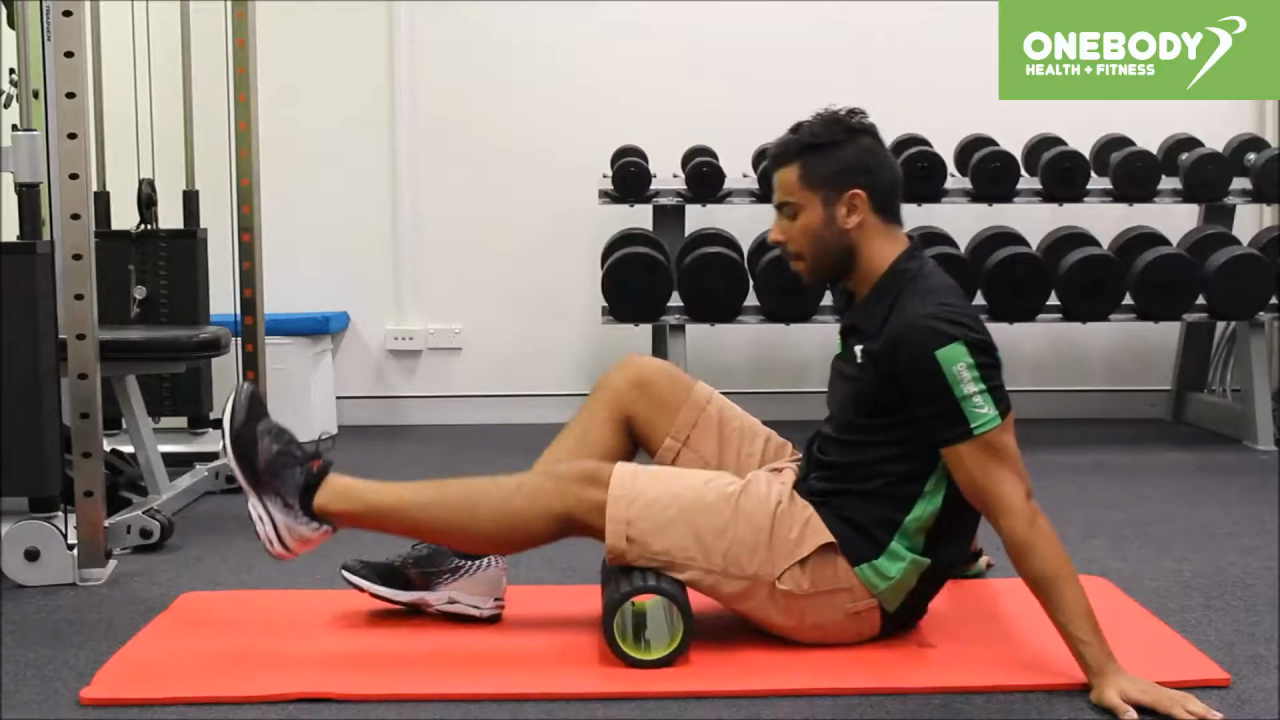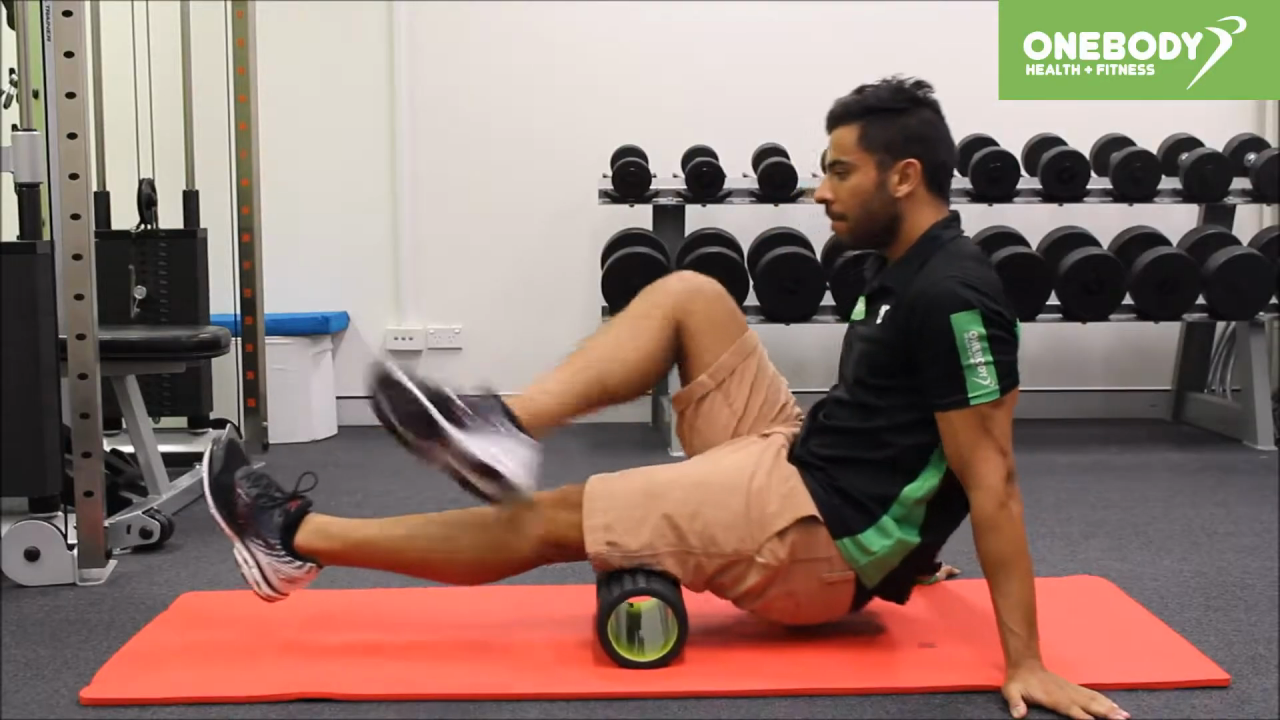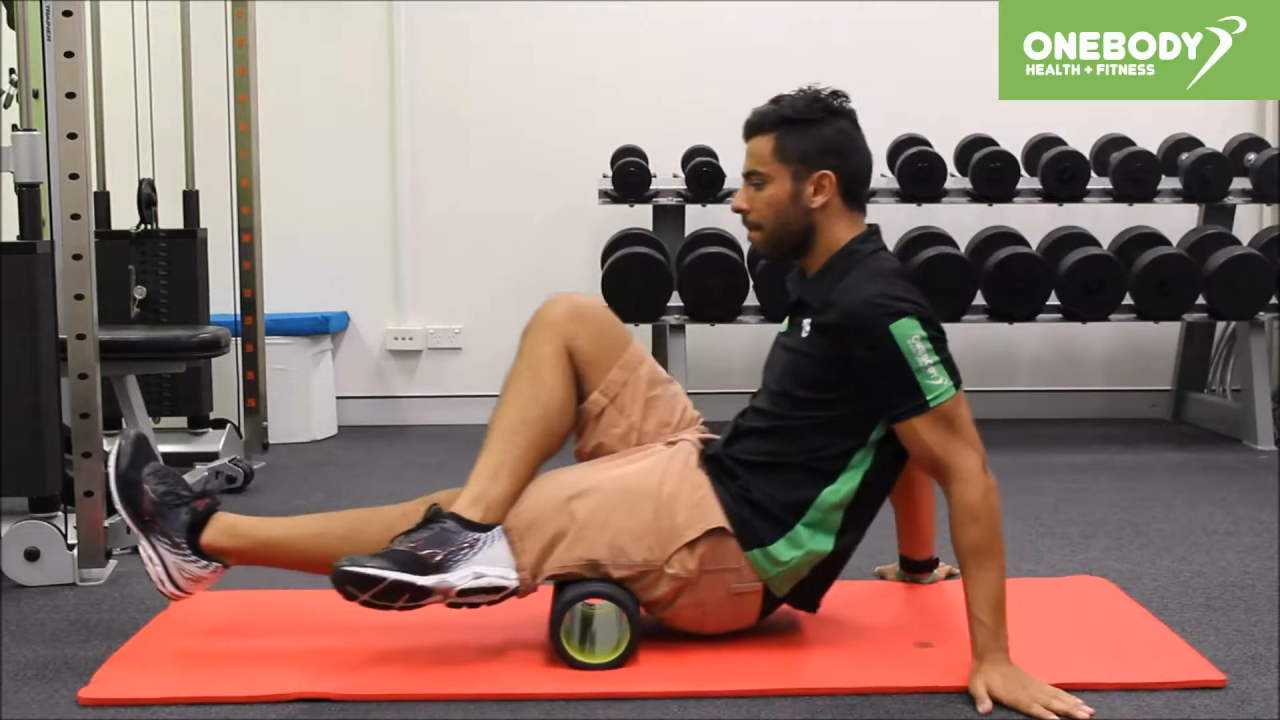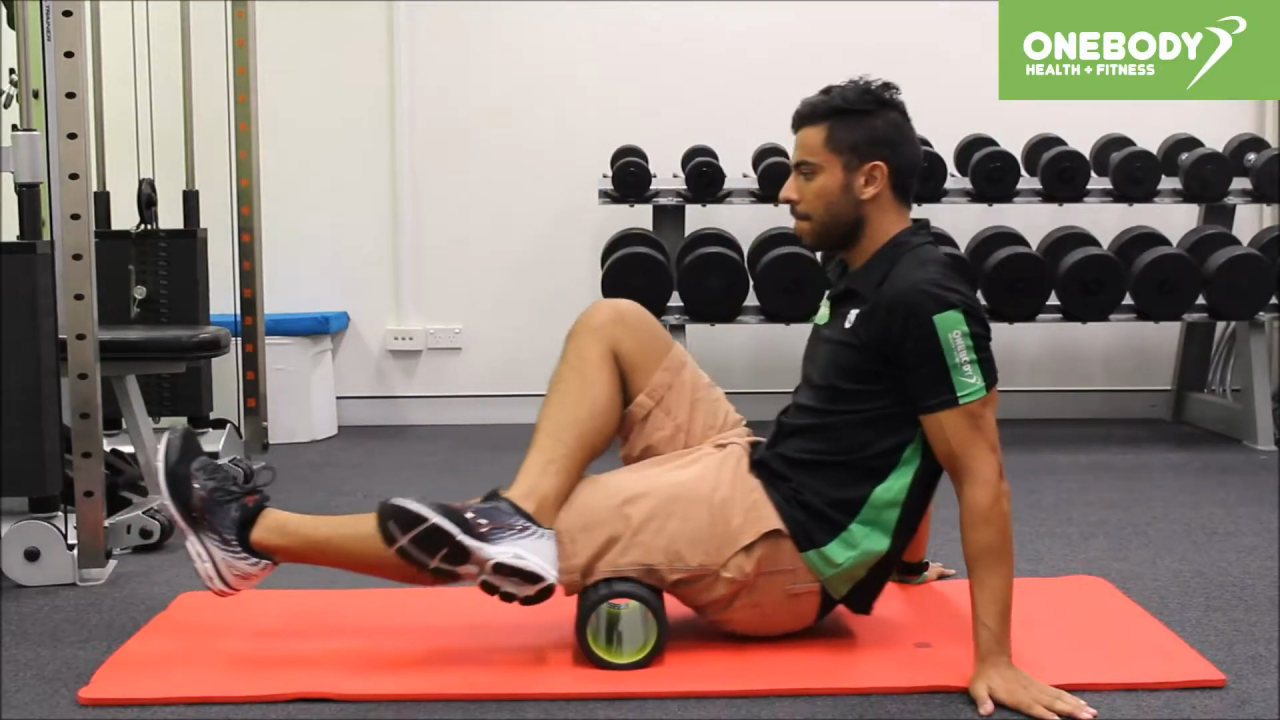
dt=0.7s
person 1, frame 1
left shoulder: (925, 328)
right shoulder: (880, 293)
left elbow: (1013, 504)
right elbow: (925, 462)
right wrist: (932, 539)
left hip: (832, 573)
right hip: (812, 502)
left knee: (576, 487)
right knee: (638, 383)
left ankle: (314, 495)
right ankle: (468, 565)
person 1, frame 2
left shoulder: (950, 296)
right shoulder: (907, 270)
left elbow: (992, 480)
right elbow: (921, 436)
right wrist: (909, 539)
left hip: (812, 536)
right hip: (796, 469)
left knee: (535, 520)
right knee: (687, 296)
left ankle: (297, 539)
right ankle: (507, 428)
person 1, frame 3
left shoulder: (874, 309)
right shoulder: (835, 281)
left elbow: (966, 474)
right elbow: (903, 444)
right wrist: (915, 559)
left hip: (723, 549)
right hip: (709, 477)
left knee: (469, 531)
right knee: (569, 321)
left ankle: (210, 537)
right ankle: (464, 532)
person 1, frame 4
left shoulder: (924, 297)
right shoulder: (869, 276)
left elbow: (981, 477)
right elbow: (902, 442)
right wrist: (899, 555)
left hip: (786, 553)
right hip: (760, 483)
left knee: (493, 556)
right knee: (613, 325)
left ankle: (257, 532)
right ankle: (512, 522)
